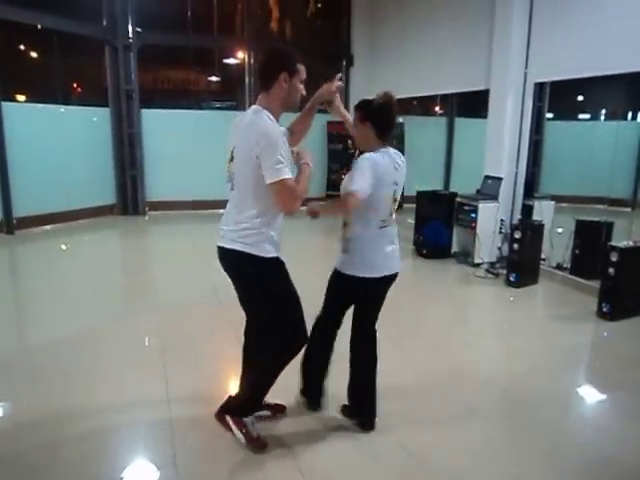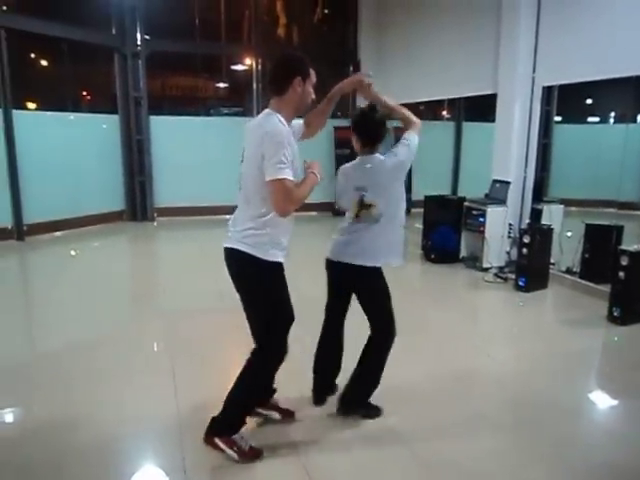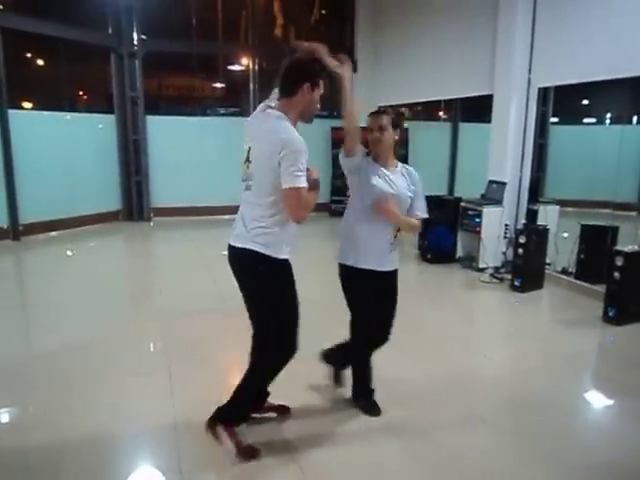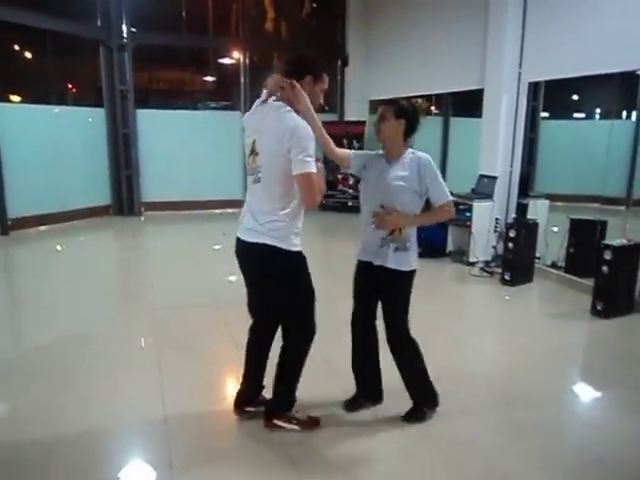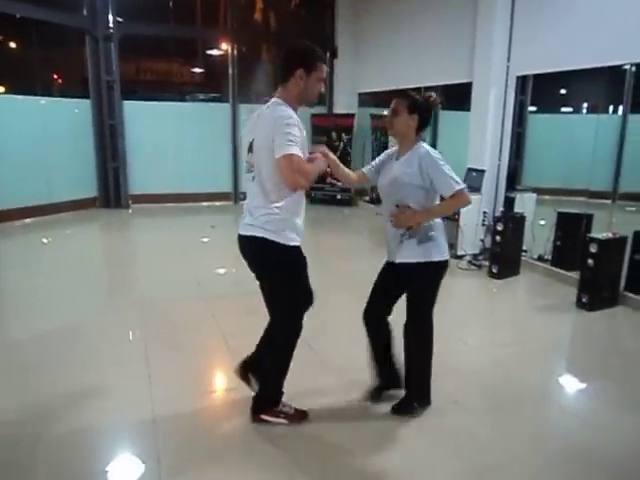
dt=0.3s
person 1, frame 1
left shoulder: (249, 121)
right shoulder: (266, 131)
left elbow: (289, 139)
right elbow: (290, 201)
left wrist: (317, 103)
right wrist: (306, 166)
left hip: (236, 246)
right hip: (254, 252)
left knee: (263, 327)
right knee: (292, 333)
left ankle: (250, 400)
right ankle: (238, 409)
person 1, frame 2
left shoulder: (267, 123)
right shoulder: (277, 134)
left elbow: (311, 126)
right elbow: (286, 203)
left wrist: (339, 93)
right wrist: (312, 176)
left hip: (249, 250)
right hip: (256, 255)
left knee: (278, 327)
right knee: (271, 344)
left ankle: (260, 398)
right ankle: (224, 428)
person 1, frame 3
left shoulder: (261, 118)
right shoulder: (291, 141)
left elbow: (280, 89)
right elbow: (298, 211)
left wrist: (305, 58)
right wrist: (314, 184)
left hip: (244, 247)
right hip: (265, 255)
left knee: (270, 331)
right knee: (281, 341)
left ankle: (253, 401)
right ankle: (227, 417)
person 1, frame 4
left shoulder: (257, 115)
right shoulder: (297, 129)
left elbow: (265, 98)
right elbow: (310, 197)
left wrist: (275, 83)
right wrist: (320, 174)
left hip: (248, 241)
right hip: (278, 249)
left knee: (264, 323)
right knee: (300, 330)
left ankle: (249, 398)
right ankle: (280, 409)
person 1, frame 5
left shoulder: (266, 114)
right shoulder: (285, 119)
right elbow: (295, 179)
right wrist: (318, 163)
left hip: (255, 235)
right hip: (275, 241)
left knee: (298, 304)
right knee: (289, 322)
left ankle: (254, 366)
right ankle: (267, 404)
person 2, frame 1
left shoulder: (367, 163)
right shoulder: (396, 158)
left elbow: (351, 202)
right elbow: (365, 138)
left wrist: (321, 206)
right wrist: (339, 109)
left hip: (357, 265)
right hip: (385, 265)
left knee: (327, 323)
right knee: (364, 332)
left ankle: (313, 392)
right ankle: (363, 410)
person 2, frame 2
left shoulder: (346, 171)
right shoulder: (392, 166)
right elbow: (414, 124)
right wrist: (380, 101)
left hip: (339, 259)
right hip: (366, 265)
left knee: (333, 323)
right knee: (384, 329)
left ankle: (323, 388)
right ankle: (354, 398)
person 2, frame 3
left shoulder: (409, 175)
right shoulder: (358, 165)
left elbow: (416, 224)
right elbow: (349, 127)
left wrist: (396, 216)
right wrist: (345, 81)
left hip: (386, 265)
right hip: (356, 263)
left knee: (381, 330)
right knee: (364, 329)
left ankle: (339, 357)
right ankle: (361, 392)
person 2, frame 4
left shoulder: (420, 163)
right shoulder: (370, 160)
left elbow: (446, 210)
right elbow: (332, 151)
left wrist: (405, 220)
right wrist: (307, 110)
left hip: (398, 262)
right hip: (369, 257)
left knee: (397, 331)
right knee: (361, 324)
left ankle: (425, 397)
right ankle: (368, 390)
person 2, frame 5
left shoulder: (426, 157)
right shoulder: (388, 158)
left elbow: (462, 197)
right elbow: (352, 180)
left wrist: (419, 216)
right wrist: (328, 157)
left hip: (426, 256)
right hip: (398, 255)
left knee: (417, 324)
right knee: (373, 314)
left ankle: (418, 395)
right ankle: (388, 378)
